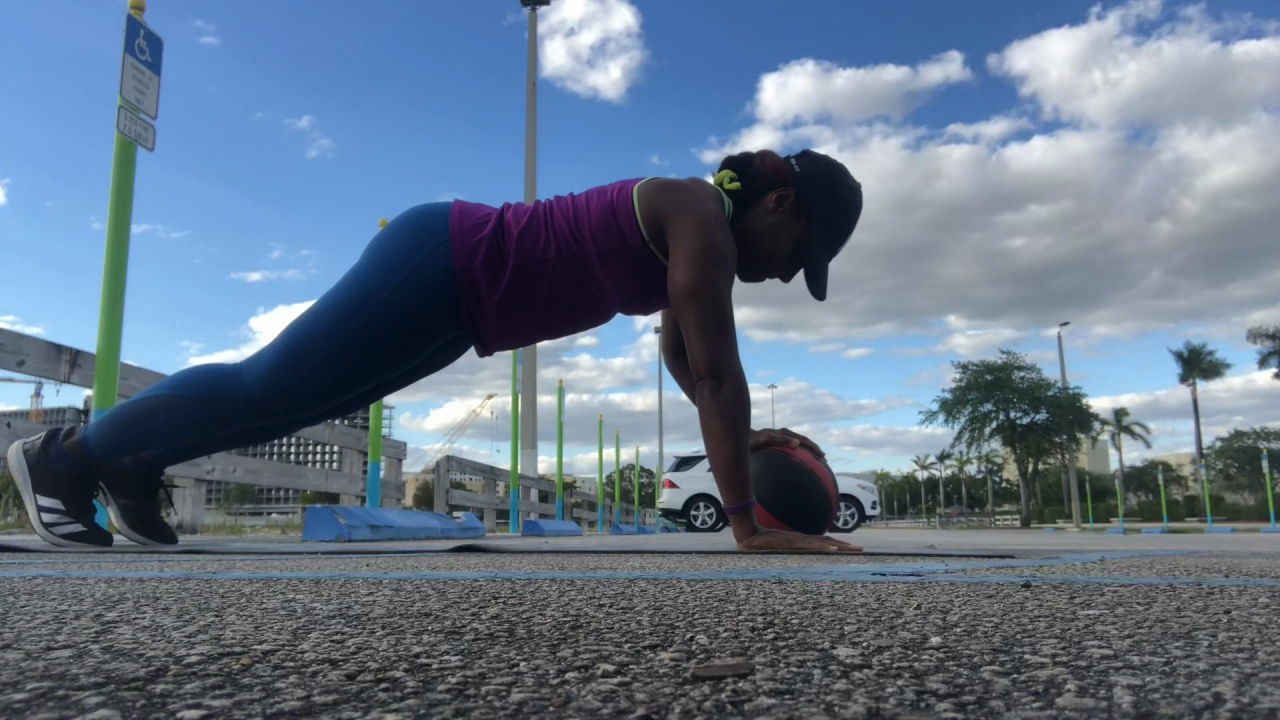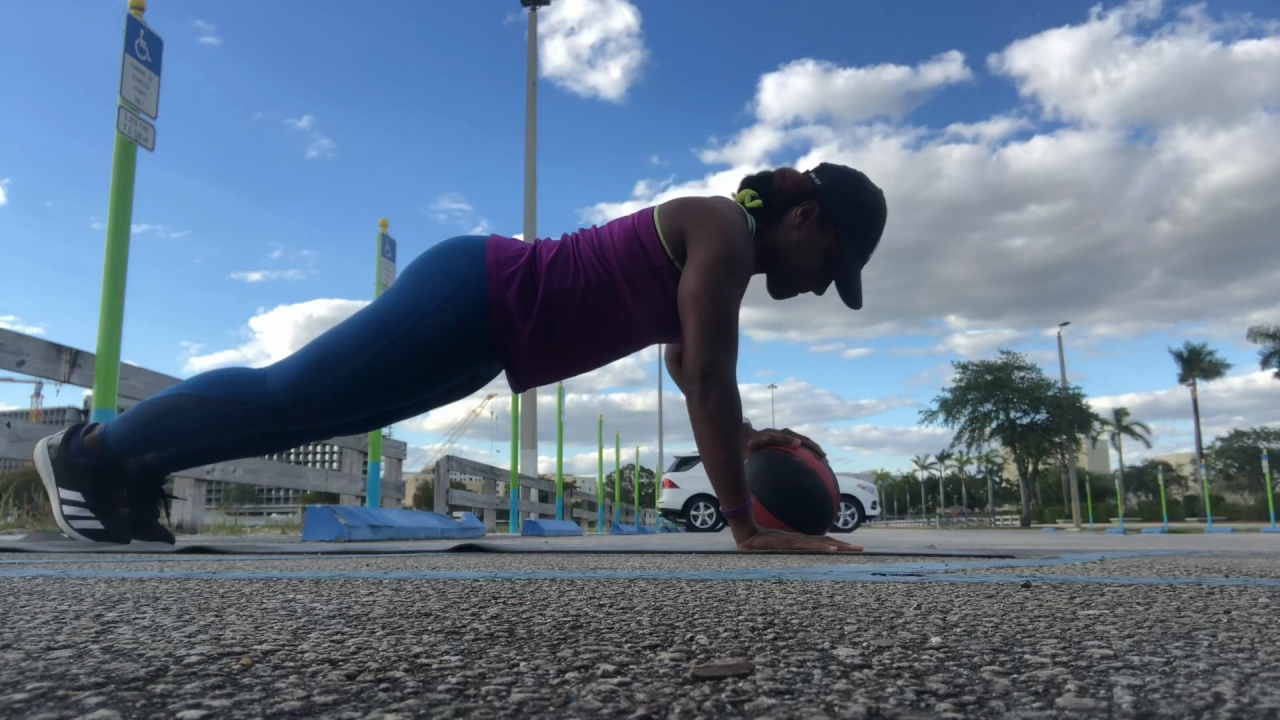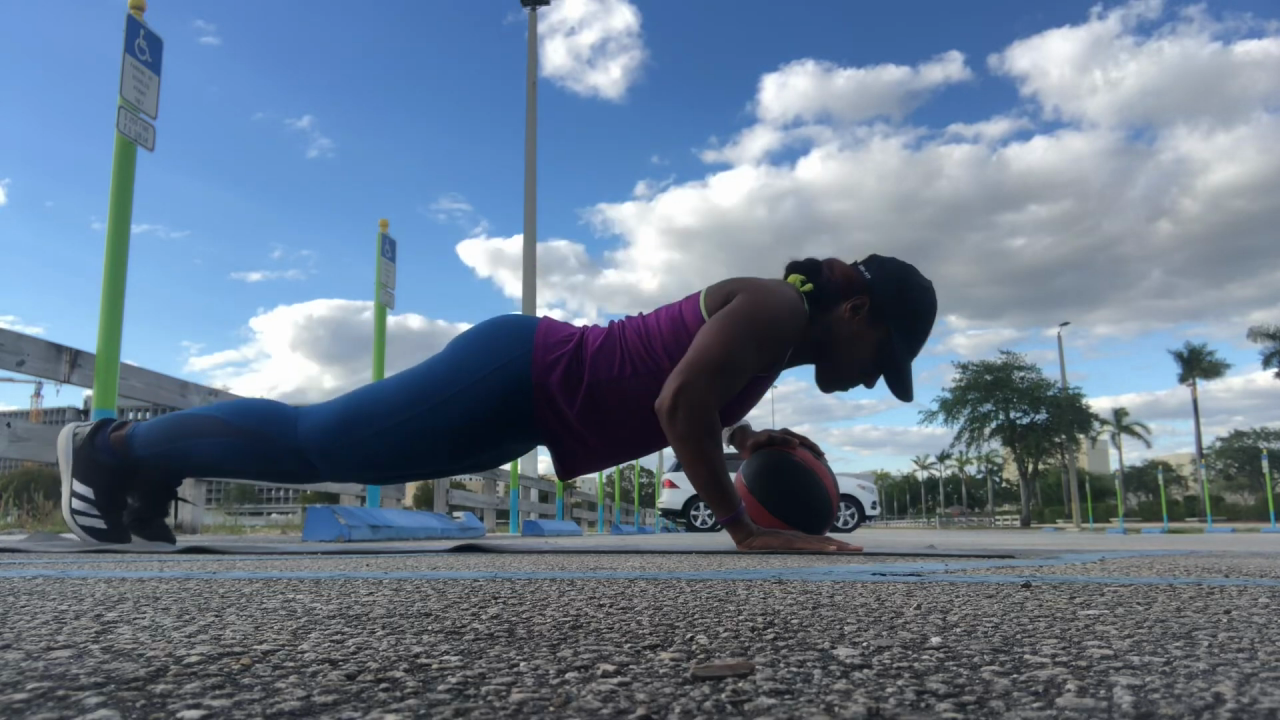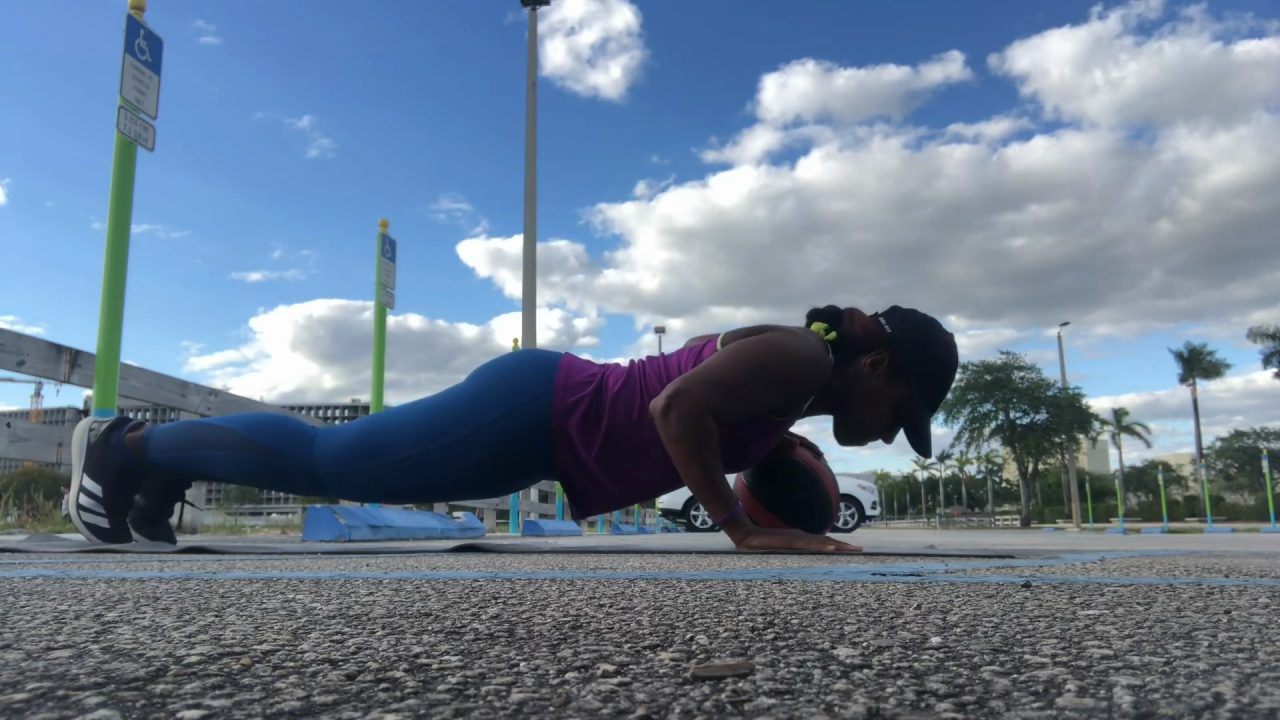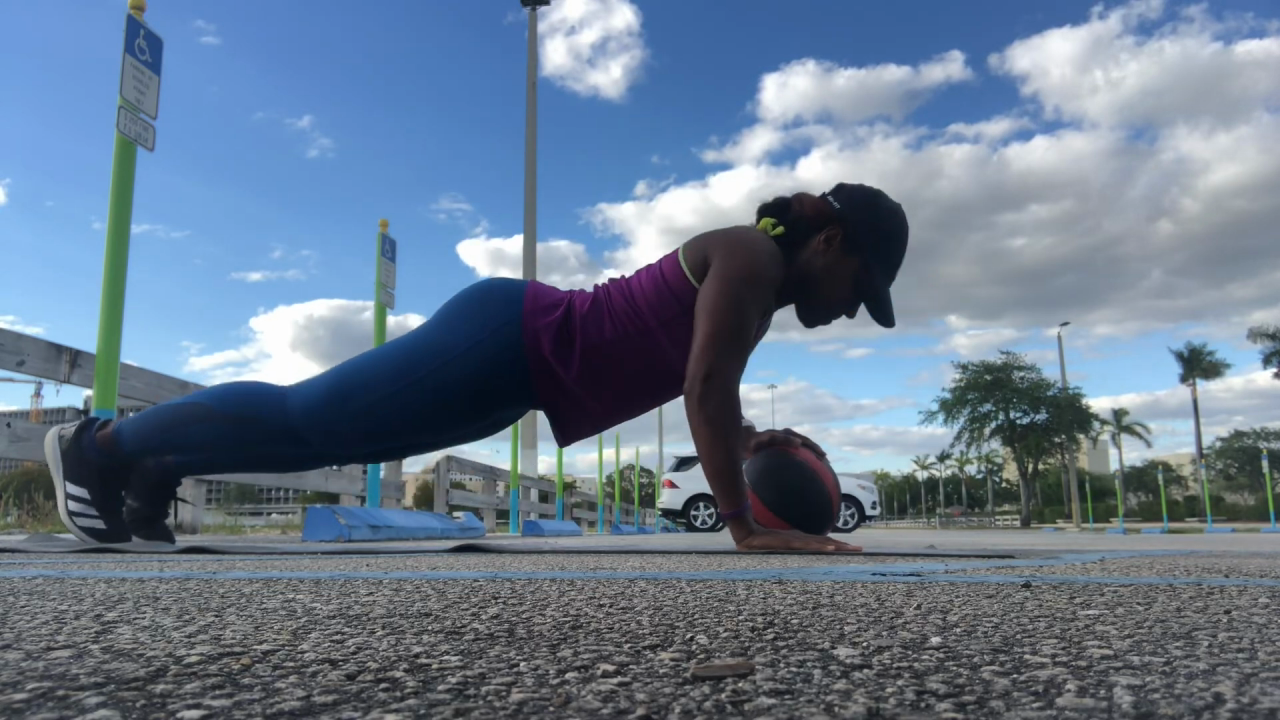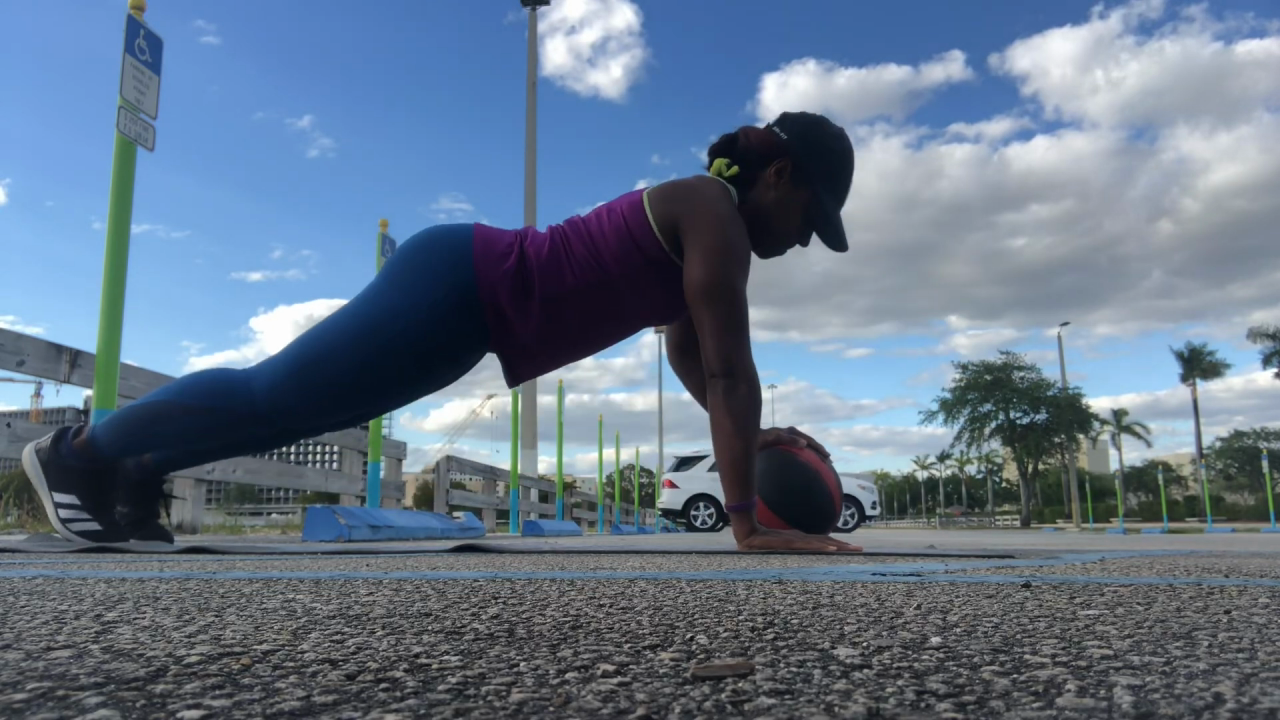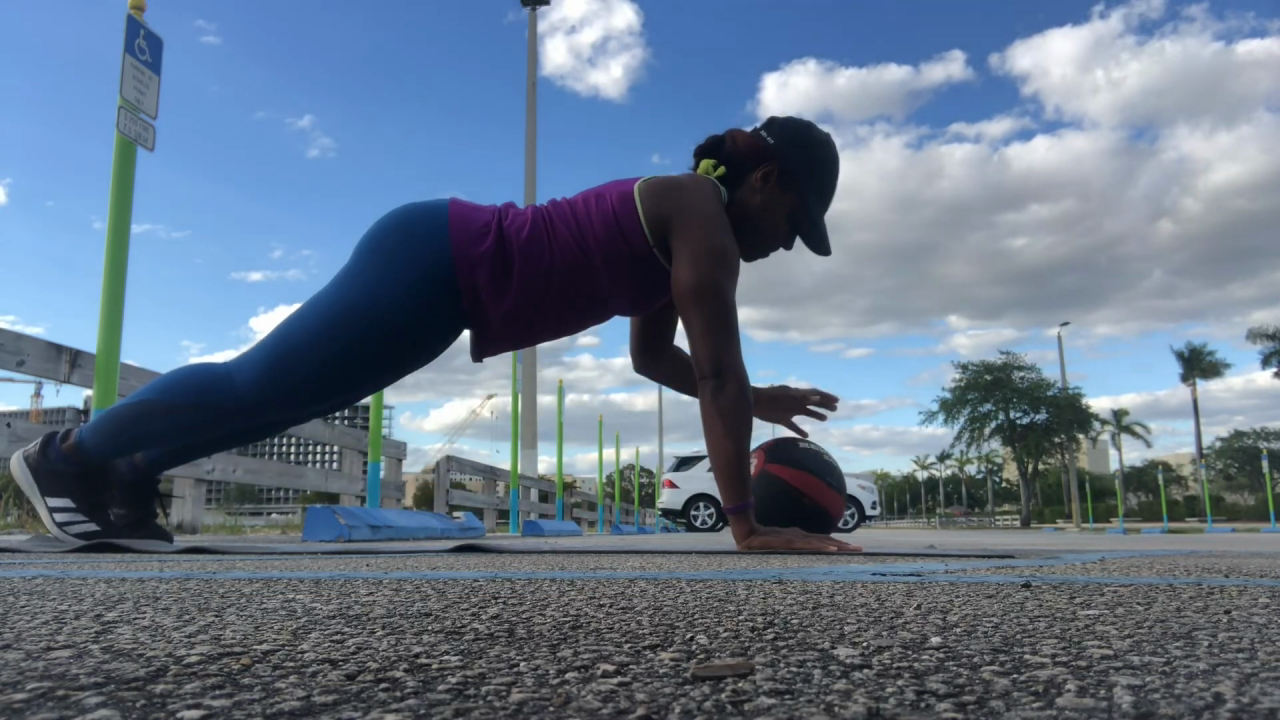
dt=0.4s
person 1, frame 1
left shoulder: (701, 233)
right shoulder: (704, 219)
left elbow: (683, 359)
right elbow: (716, 371)
left wrist: (741, 437)
right wrist: (746, 520)
left hip: (455, 295)
right hip: (440, 266)
left knee: (297, 397)
right knee: (265, 389)
left ankle: (138, 468)
person 1, frame 2
left shoulder: (727, 249)
right shoulder: (728, 233)
left elbow: (685, 363)
right elbow: (706, 379)
left wrist: (741, 436)
right wrist: (745, 524)
left hip: (488, 321)
right hip: (473, 299)
left knee: (310, 411)
right knee: (281, 397)
left ankle: (138, 473)
right ankle: (88, 448)
person 1, frame 3
left shoulder: (772, 326)
right shoulder: (781, 312)
right elbow: (677, 401)
left wrist: (743, 434)
right wrist: (745, 528)
left hip: (531, 386)
right hip: (515, 380)
left knee: (320, 439)
right knee: (305, 441)
left ankle: (150, 471)
right ankle: (110, 447)
person 1, frame 4
left shoulder: (792, 374)
right shoulder: (800, 358)
right elbow: (673, 411)
left wrist: (759, 449)
right wrist: (741, 526)
left hip: (551, 415)
right hip: (533, 417)
left knee: (332, 457)
right knee: (320, 456)
left ankle: (161, 471)
right ankle: (124, 445)
person 1, frame 5
left shoulder: (757, 285)
right shoulder: (753, 258)
left elbow: (706, 385)
right elbow: (702, 387)
left wrist: (748, 442)
right wrist: (741, 523)
left hip: (517, 363)
right hip: (501, 343)
left knee: (316, 431)
right knee: (300, 418)
left ankle: (151, 474)
right ankle: (98, 444)
person 1, frame 6
left shoulder: (701, 226)
right shoulder: (716, 213)
left elbow: (690, 359)
right elbow: (728, 369)
left wrist: (748, 433)
right wrist: (746, 521)
left hip: (468, 296)
right hip: (455, 291)
left knee: (292, 404)
right knee: (271, 395)
left ankle: (134, 474)
right ankle: (79, 451)
person 1, frame 7
left shoulder: (679, 228)
right shoulder: (703, 213)
left elbow: (654, 357)
right elbow: (717, 370)
left wrist: (756, 404)
right wrist: (745, 521)
left hip: (444, 276)
right hip: (429, 265)
left knee: (284, 396)
right knee: (255, 386)
left ankle: (129, 473)
right ankle: (66, 453)
